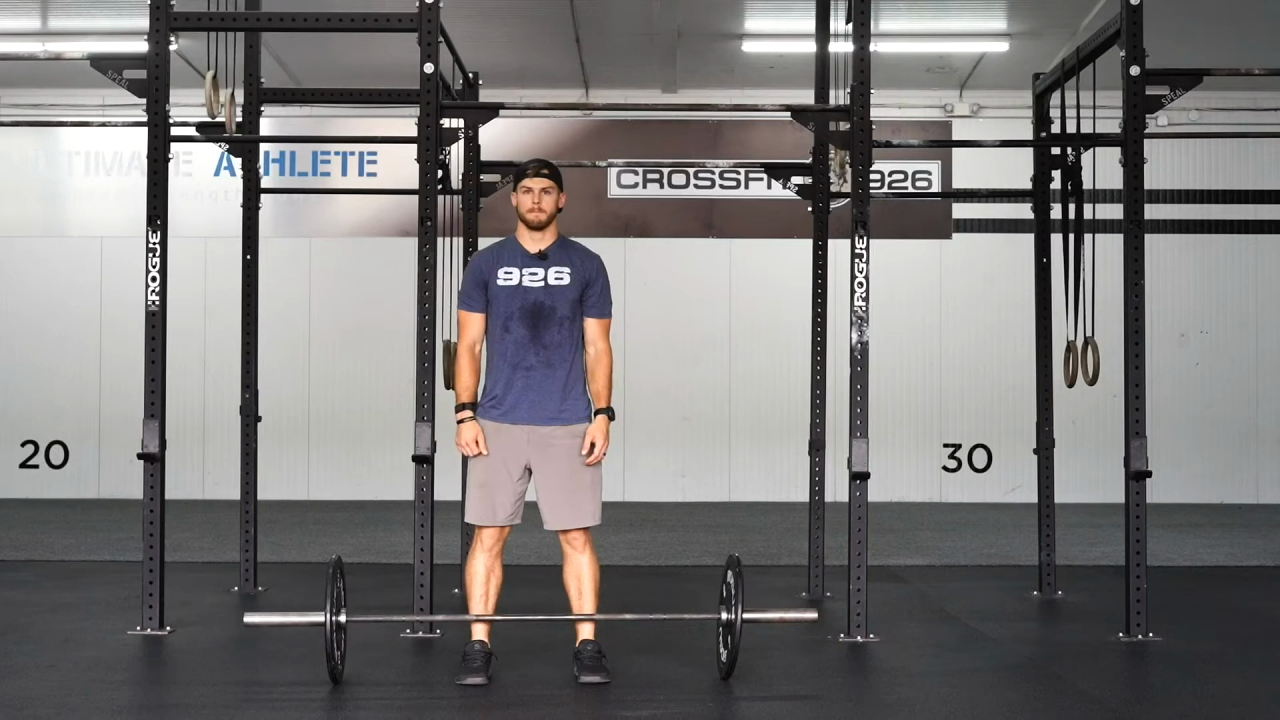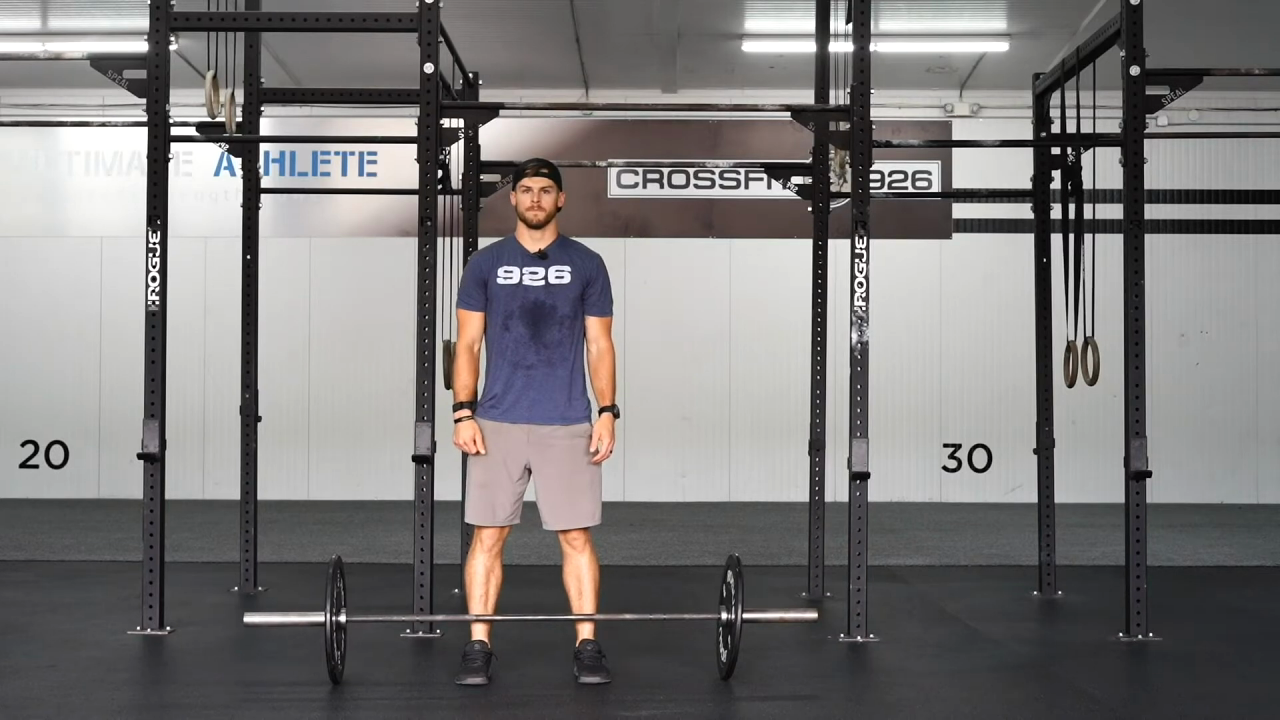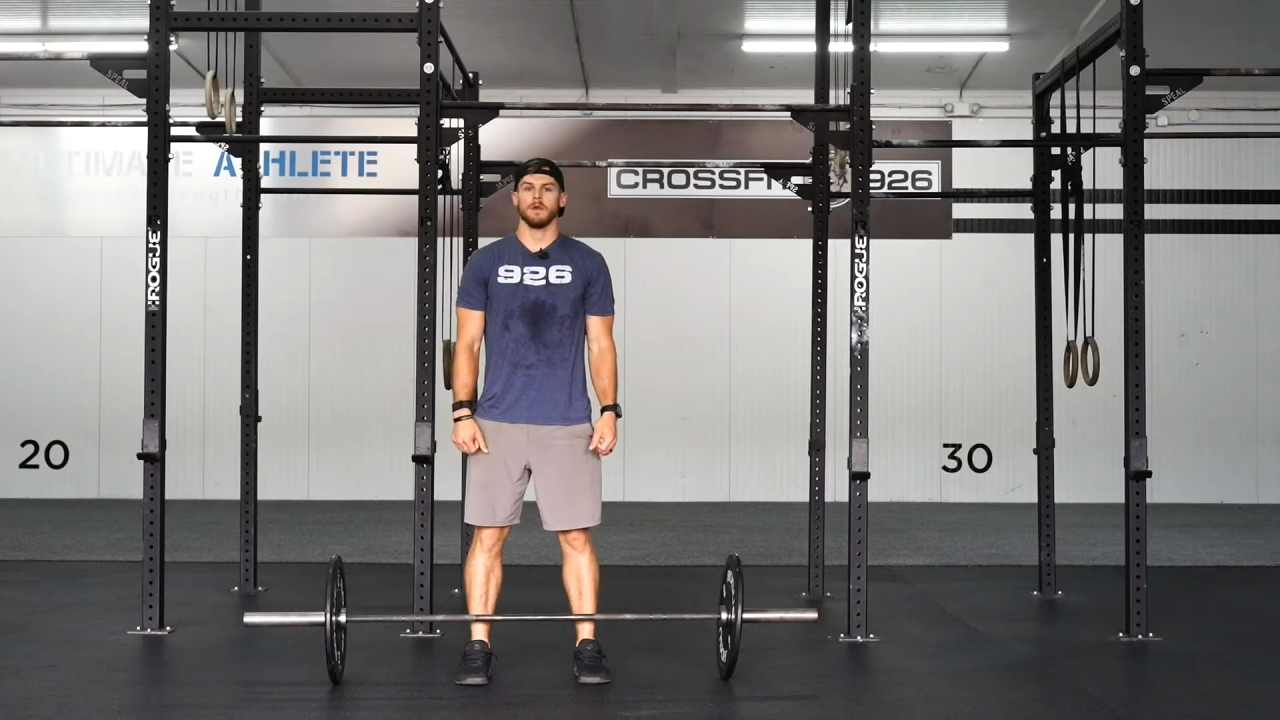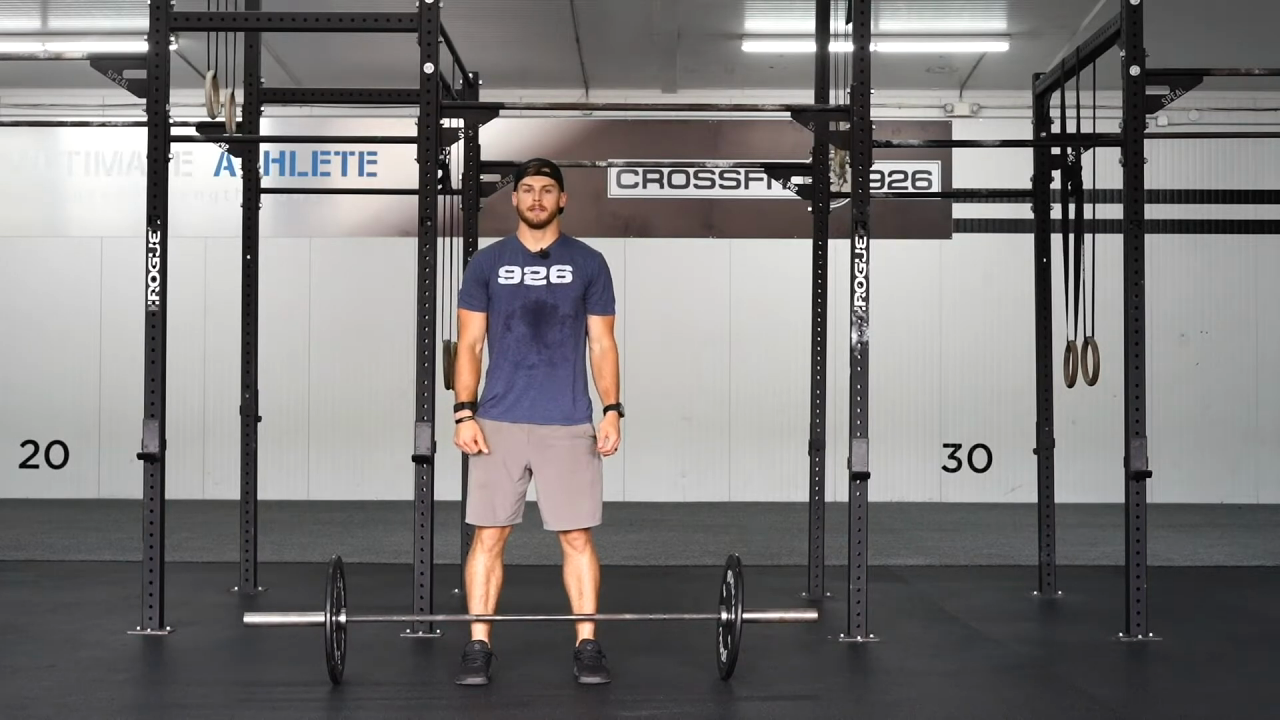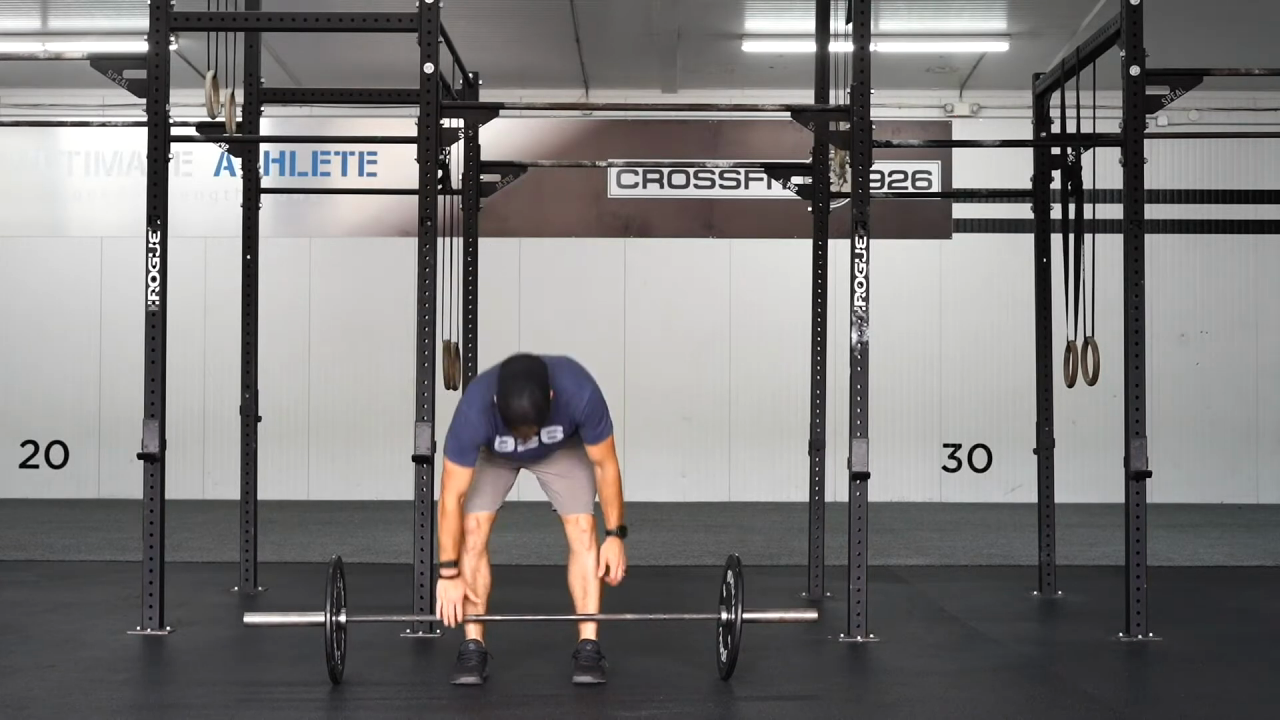
dt=1s
person 1, frame 1
left shoulder: (586, 264)
right shoulder: (486, 263)
left elbow: (598, 348)
right elbow: (469, 346)
left wrist: (602, 415)
right wrist: (465, 414)
left hip: (567, 425)
right hip: (499, 423)
left knee: (576, 536)
right knee: (488, 535)
left ankle: (587, 646)
right ankle: (479, 646)
person 1, frame 2
left shoulder: (586, 264)
right shoulder: (486, 263)
left elbow: (599, 345)
right elbow: (468, 344)
left wrist: (607, 413)
right wrist: (463, 413)
left hip: (568, 425)
right hip: (498, 422)
left knee: (576, 536)
right knee: (487, 535)
left ankle: (587, 647)
right ankle: (478, 647)
person 1, frame 3
left shoulder: (588, 263)
right shoulder: (486, 262)
left elbow: (601, 344)
right elbow: (467, 343)
left wrist: (609, 411)
right wrist: (463, 413)
left hip: (568, 425)
right hip: (497, 422)
left knee: (576, 535)
right knee: (487, 535)
left ankle: (587, 646)
right ankle: (478, 646)
person 1, frame 4
left shoulder: (589, 263)
right shoulder: (486, 262)
left elbow: (602, 345)
right elbow: (469, 345)
left wrist: (612, 412)
right wrist: (465, 413)
left hip: (569, 425)
right hip: (499, 423)
left knee: (577, 536)
right knee: (488, 535)
left ankle: (587, 646)
right ankle: (478, 646)
person 1, frame 5
left shoulder: (580, 393)
right shoulder: (475, 409)
left elbow: (605, 464)
right elbow: (452, 496)
left wrist: (615, 534)
right wrist: (448, 573)
left hip: (564, 449)
right hip: (492, 453)
left knee: (582, 529)
right knee: (473, 530)
left ankle: (589, 648)
right ankle: (473, 648)
